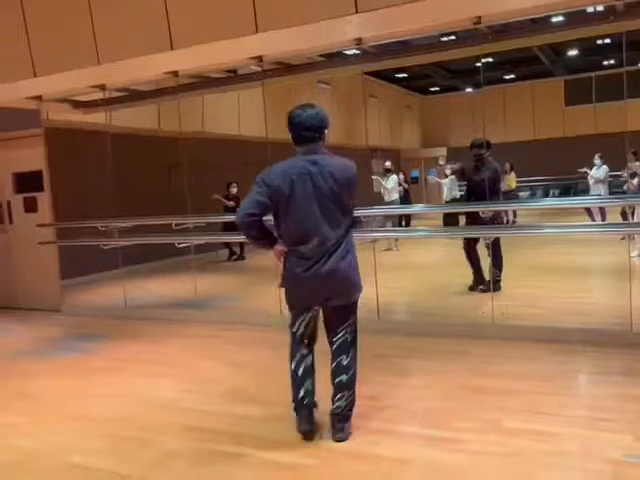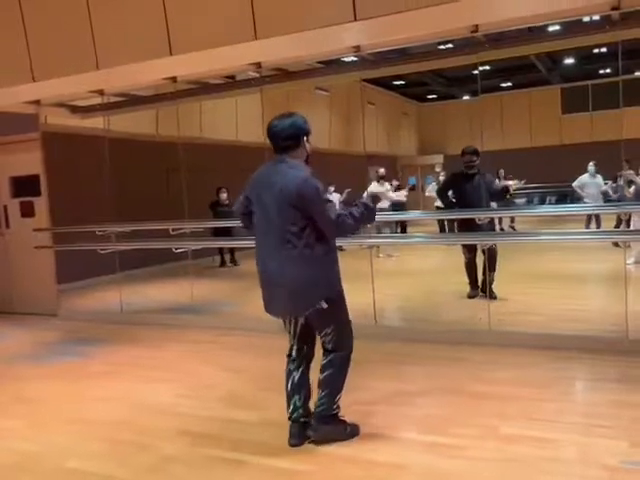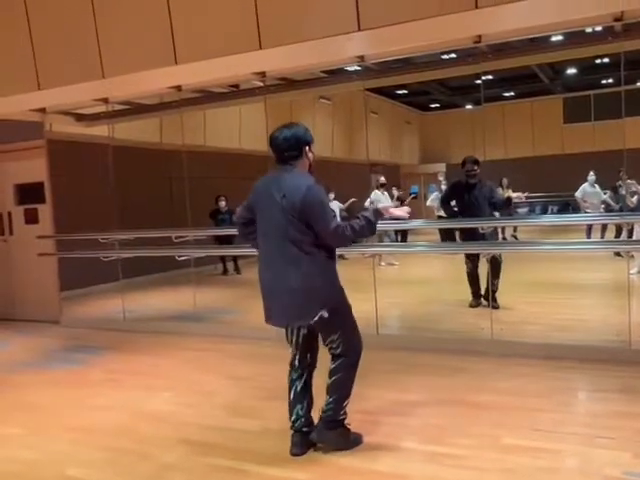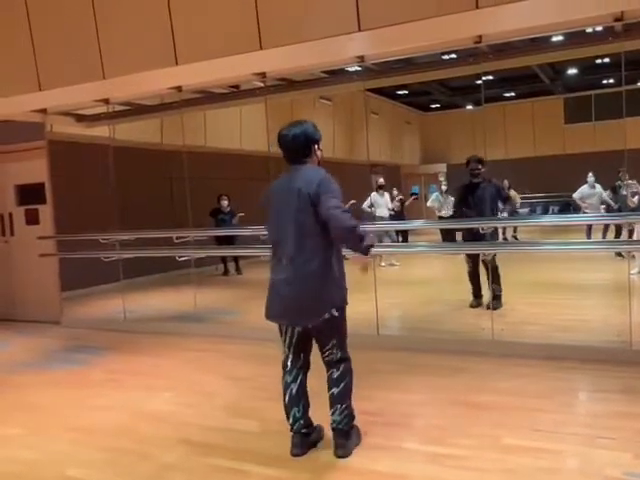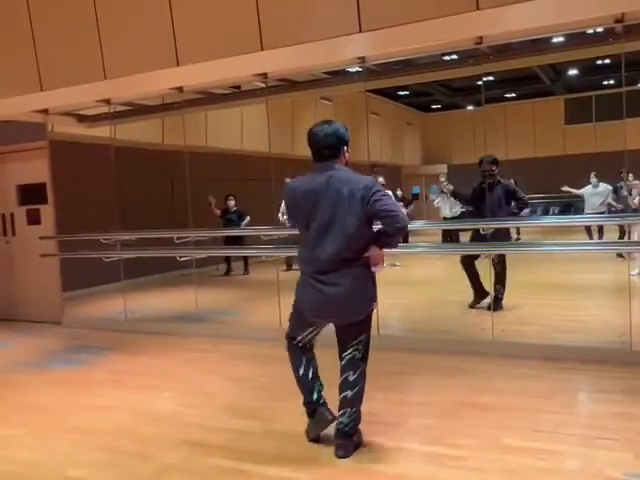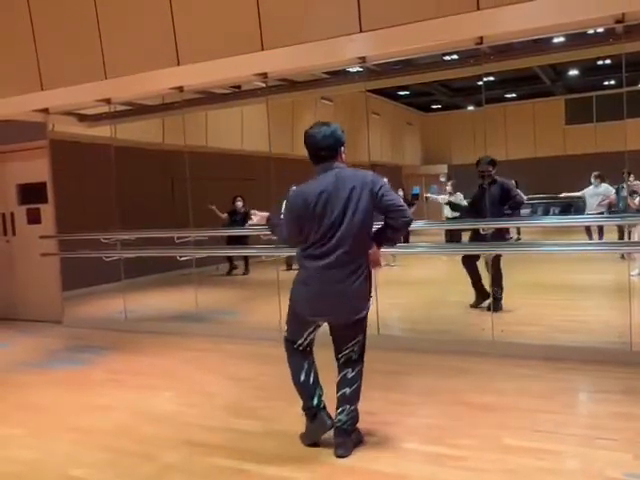
dt=0.7s
person 1, frame 1
left shoulder: (276, 175)
right shoulder: (346, 169)
left elbow: (245, 218)
left wrist: (273, 242)
left hip: (300, 276)
right hip: (341, 275)
left knee: (301, 343)
right knee: (343, 346)
left ankle: (305, 414)
right ankle: (341, 420)
person 1, frame 2
left shoulder: (258, 180)
right shoulder: (302, 179)
left elbow: (247, 218)
right elbow: (335, 226)
right wrist: (372, 201)
left hip: (277, 284)
right hip: (313, 283)
left knee: (299, 349)
right knee: (338, 347)
left ankle: (298, 423)
right ankle: (325, 422)
person 1, frame 3
left shoulder: (261, 188)
right shoulder: (306, 188)
left elbow: (244, 224)
right elbow: (335, 235)
right wrist: (376, 214)
left hip: (280, 294)
right hip: (315, 291)
left knee: (301, 359)
right knee: (346, 352)
left ankle: (301, 433)
right ankle: (331, 427)
person 1, frame 4
left shoulder: (274, 190)
right shoulder: (319, 181)
right elbow: (341, 224)
right wrist: (362, 246)
left hip: (283, 293)
right hip: (320, 292)
left knee: (294, 364)
right knee: (337, 362)
left ankle: (300, 433)
right ankle: (343, 434)
person 1, frame 5
left shoulder: (295, 189)
right shoulder: (363, 185)
right elbow: (398, 221)
right wrist: (378, 245)
left hip: (312, 291)
right hip: (354, 291)
left knee: (297, 344)
right knee: (353, 362)
left ankle: (316, 411)
right ankle: (346, 435)
person 1, frame 6
left shoulder: (300, 195)
right shoulder: (368, 181)
left elbow: (291, 238)
right elbow: (402, 217)
left wrist: (269, 220)
right wrist: (377, 242)
left hip: (310, 291)
right hip: (353, 292)
left knee: (297, 348)
right knee: (350, 360)
left ankle: (316, 416)
right ankle: (345, 432)
person 2, frame 1
left shoulder: (491, 168)
right shoulder: (476, 167)
left elbow: (478, 180)
left wrist: (462, 171)
right wrist: (467, 204)
left hip: (490, 215)
right hip: (475, 214)
left knee: (493, 247)
right knee: (468, 245)
left ankle: (495, 281)
right ankle: (478, 277)
person 2, frame 2
left shoulder: (486, 178)
right shoulder: (455, 178)
left elbow: (495, 196)
right elbow: (441, 192)
left wrist: (506, 188)
right wrist: (452, 206)
left hip: (485, 222)
right hip: (466, 223)
left knee: (491, 253)
right knee: (469, 256)
left ankle: (487, 286)
right ankle: (474, 286)
person 2, frame 3
left shoulder: (488, 186)
right shoulder: (457, 187)
left elbow: (498, 205)
right elbow: (444, 202)
left wrist: (509, 199)
right wrist: (454, 215)
left hip: (488, 231)
right hip: (469, 233)
left knee: (495, 261)
right knee: (471, 266)
left ankle: (490, 294)
right ankle: (476, 296)
person 2, frame 4
left shoulder: (493, 186)
right shoulder: (464, 189)
left elbow: (508, 200)
right elbow: (458, 210)
right wrist: (472, 218)
left hip: (489, 231)
right hip: (470, 232)
left knee: (490, 263)
right knee: (472, 265)
left ankle: (497, 296)
right ankle: (477, 296)
person 2, frame 5
left shoulder: (506, 186)
right shoulder: (478, 188)
left elbow: (523, 202)
right elbow: (469, 202)
left wrist: (509, 214)
right wrist: (453, 192)
left hip: (499, 232)
right hip: (480, 231)
left knee: (498, 265)
right knee: (466, 259)
left ankle: (497, 299)
right ankle: (480, 293)
person 2, frame 6
left shoulder: (503, 185)
right shoulder: (480, 189)
left elbow: (518, 200)
right elbow: (471, 210)
left wrist: (504, 214)
right wrist: (451, 204)
left hip: (497, 232)
right hip: (479, 231)
left knee: (493, 263)
right knee: (468, 259)
left ankle: (496, 299)
right ankle: (482, 293)
